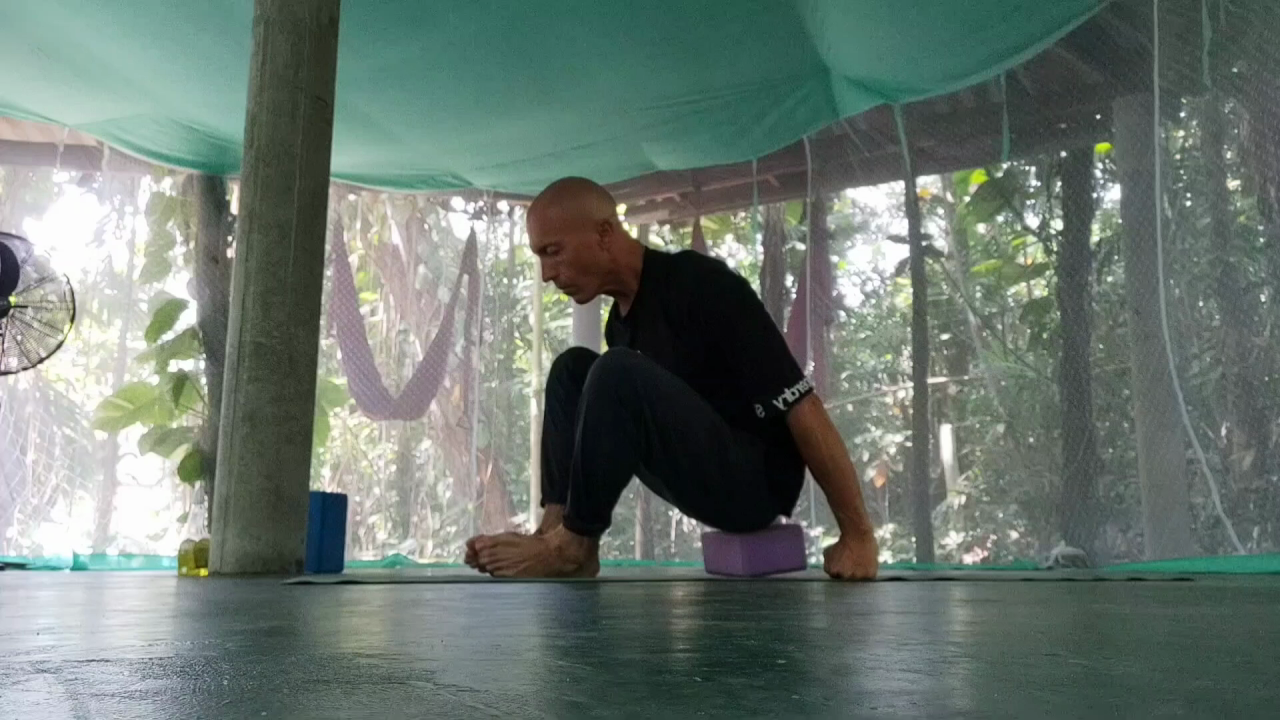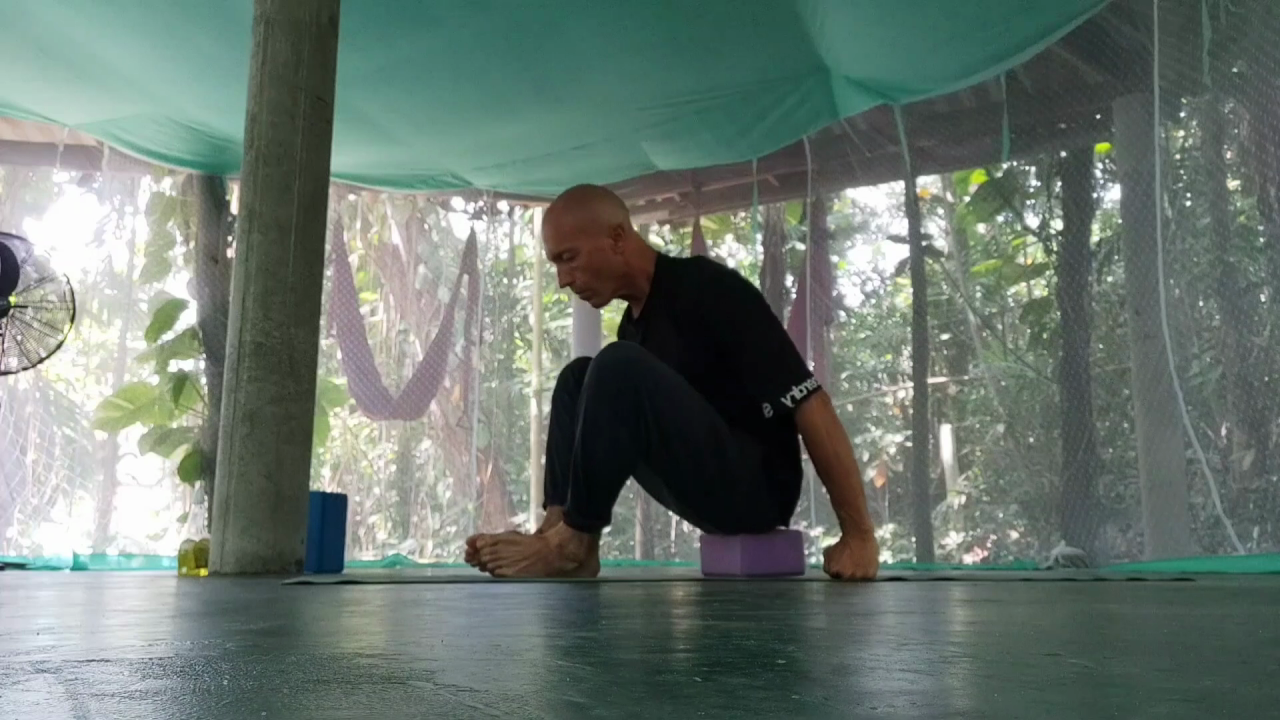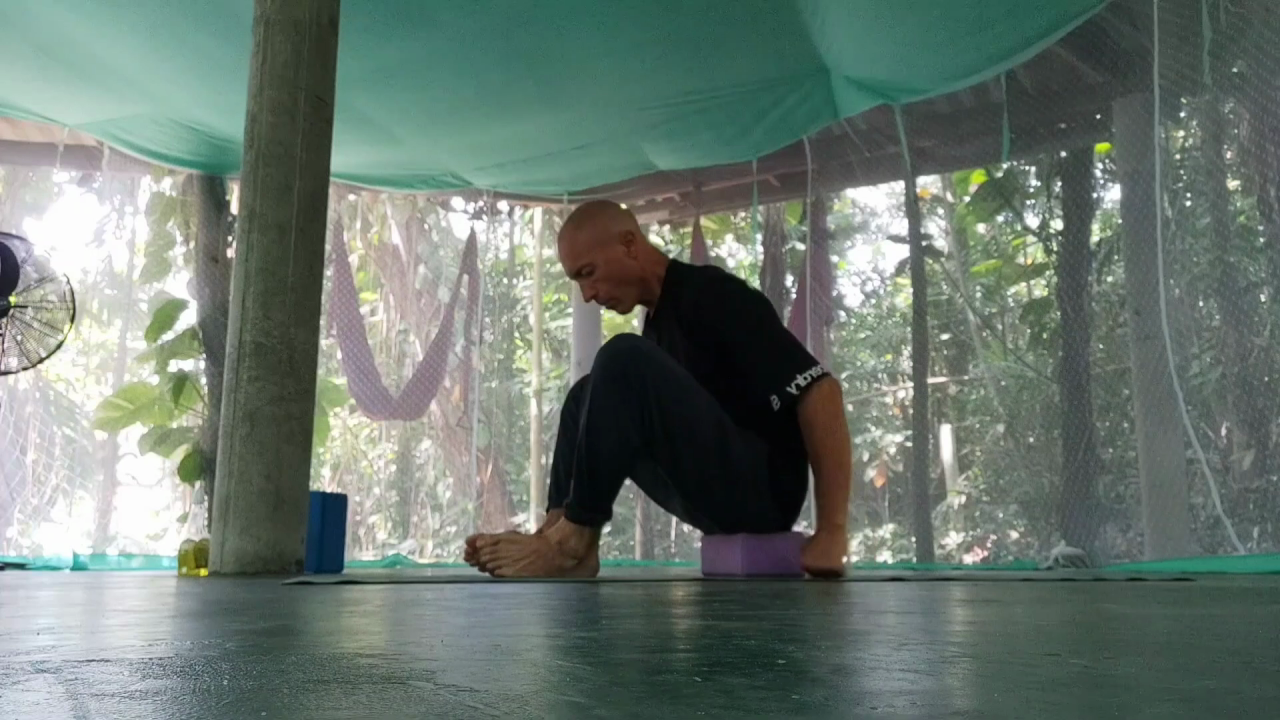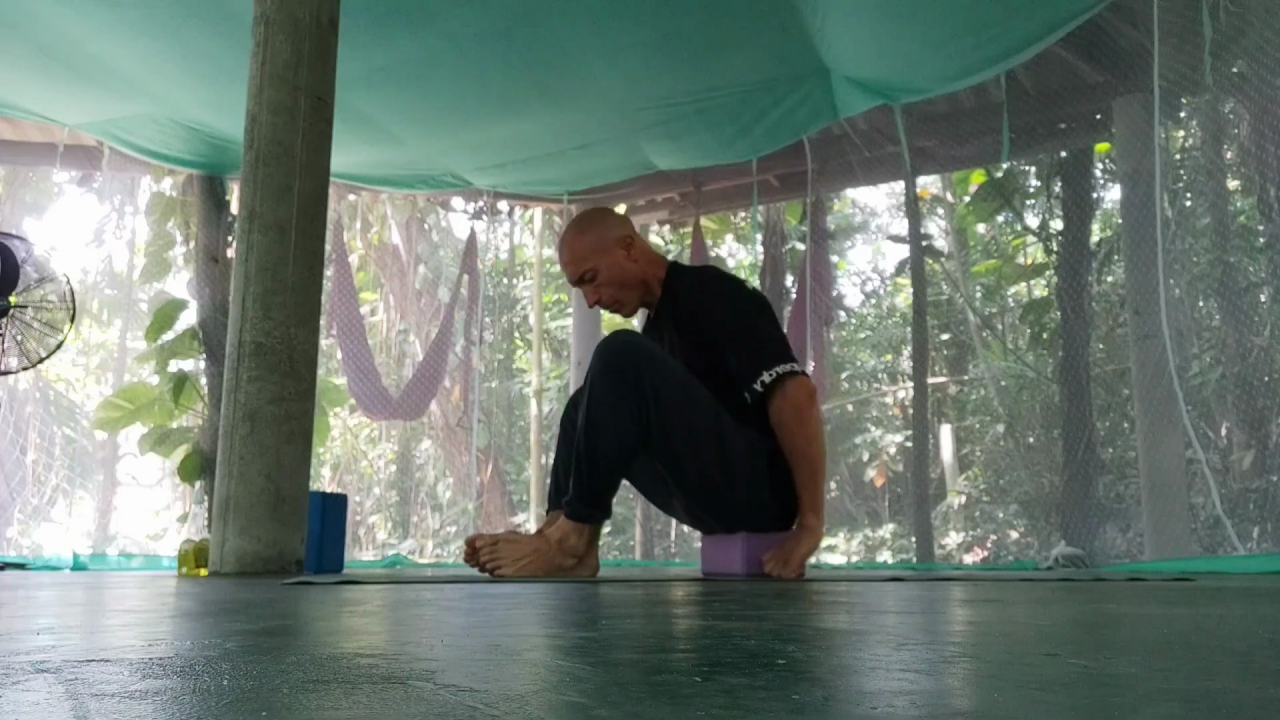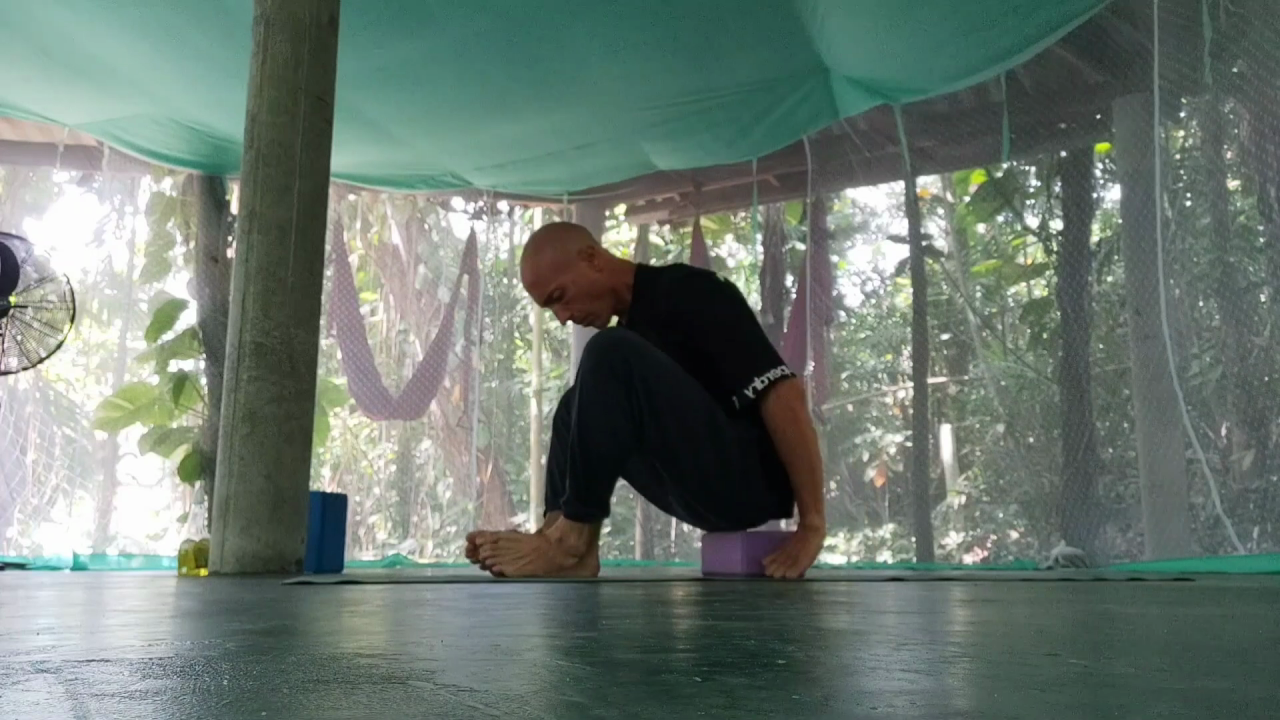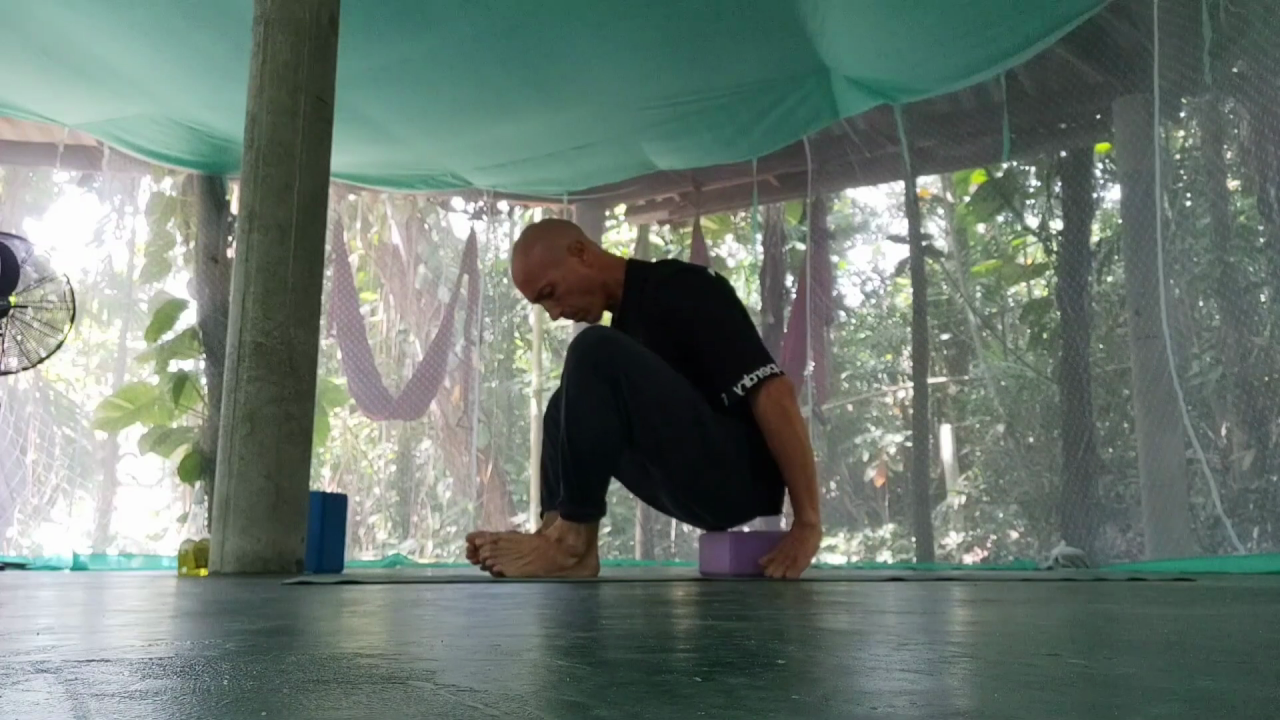
dt=0.3s
person 1, frame 1
left shoulder: (701, 288)
right shoulder: (619, 321)
left elbow: (799, 405)
left wrist: (857, 535)
left hip: (757, 484)
right hip: (704, 479)
left knee: (617, 375)
right knee: (572, 370)
left ankle: (573, 545)
right ankle: (560, 528)
person 1, frame 2
left shoulder: (709, 292)
right shoulder: (632, 325)
left elbow: (808, 404)
left wrist: (858, 535)
left hip: (756, 488)
right hip: (704, 488)
left knee: (619, 368)
right knee: (579, 379)
left ankle: (574, 542)
right ankle: (561, 528)
person 1, frame 3
left shoulder: (714, 297)
right shoulder: (656, 325)
left elbow: (819, 390)
left wrist: (832, 527)
left hip: (760, 491)
right hip: (710, 492)
left knee: (623, 363)
right knee: (590, 394)
left ankle: (573, 539)
right ankle: (561, 529)
person 1, frame 4
left shoulder: (711, 295)
right shoulder: (657, 326)
left elbow: (795, 391)
left wrist: (809, 524)
left hip: (758, 490)
right hip: (707, 491)
left knee: (621, 356)
right knee: (592, 402)
left ankle: (574, 538)
right ankle: (560, 529)
person 1, frame 5
left shoulder: (686, 294)
right shoulder: (633, 320)
left elbow: (783, 392)
left wrist: (812, 526)
left hip: (750, 485)
right hip: (705, 491)
left knee: (610, 356)
right knee: (581, 404)
left ankle: (572, 538)
right ankle: (560, 533)
person 1, frame 6
left shoulder: (678, 290)
right shoulder: (626, 319)
left elbow: (773, 391)
left wrist: (807, 523)
left hip: (740, 480)
right hip: (695, 486)
left knee: (595, 354)
right knee: (569, 406)
left ankle: (572, 538)
right ankle: (557, 531)
